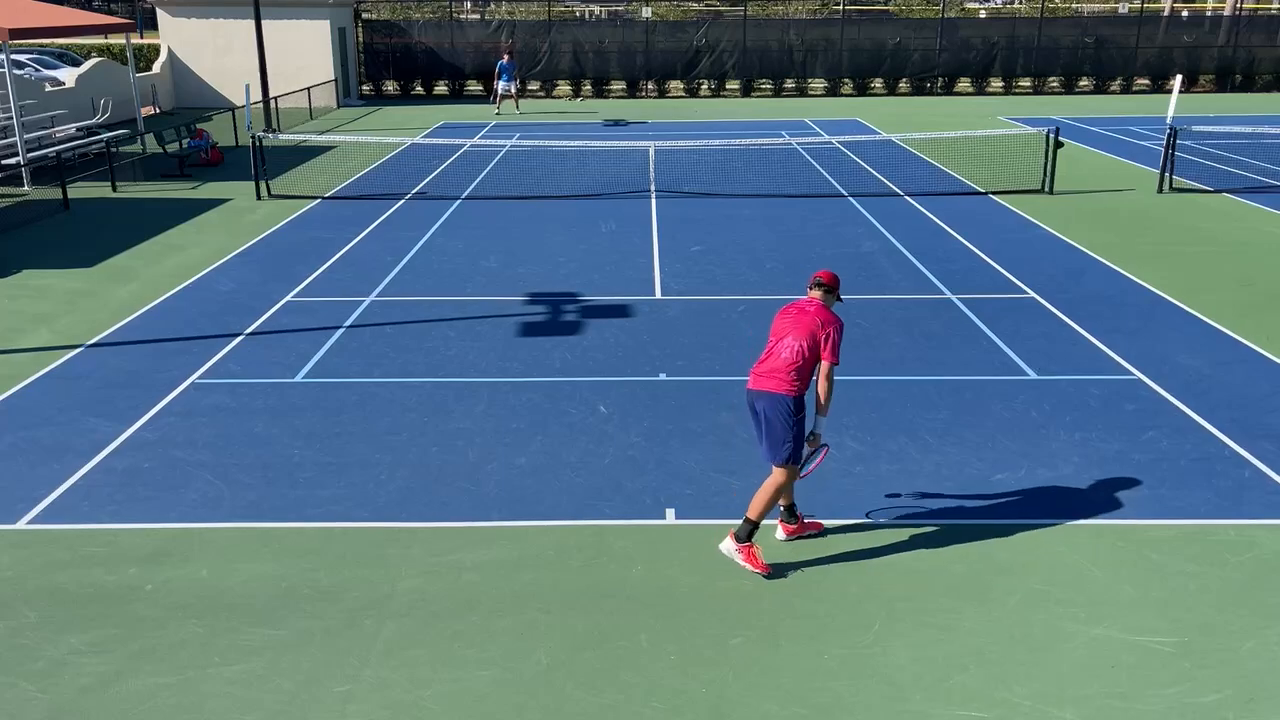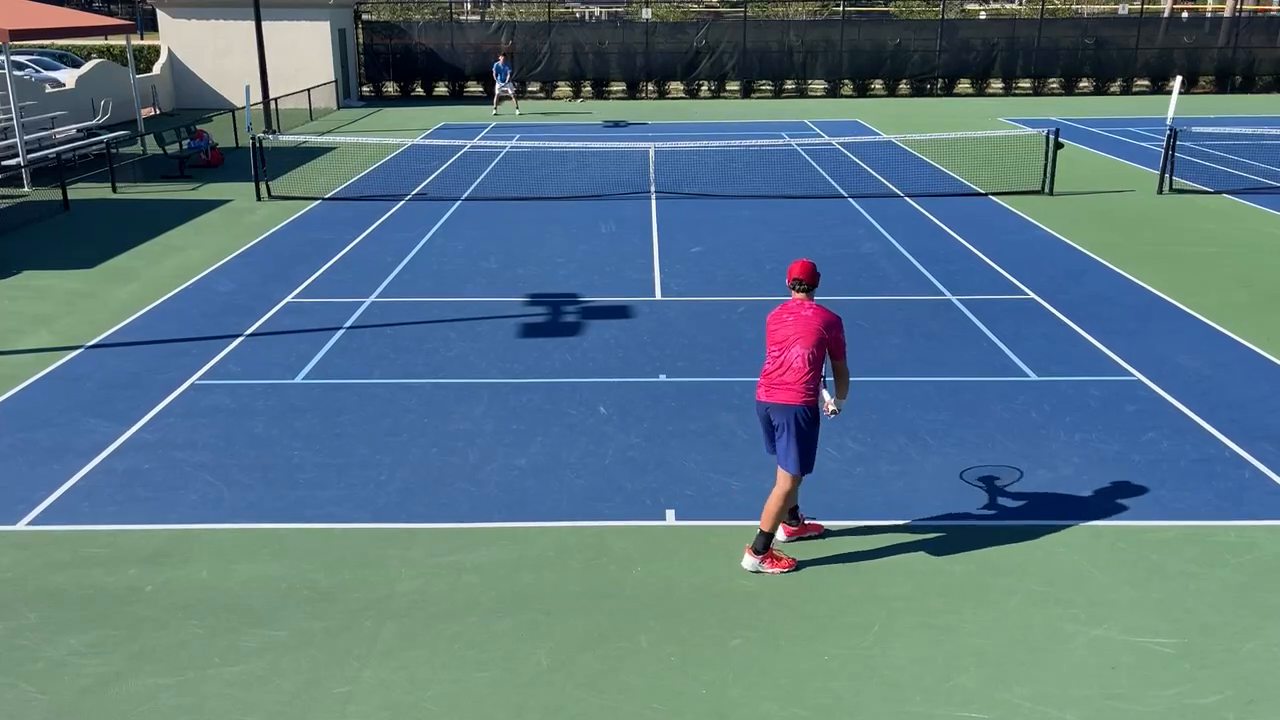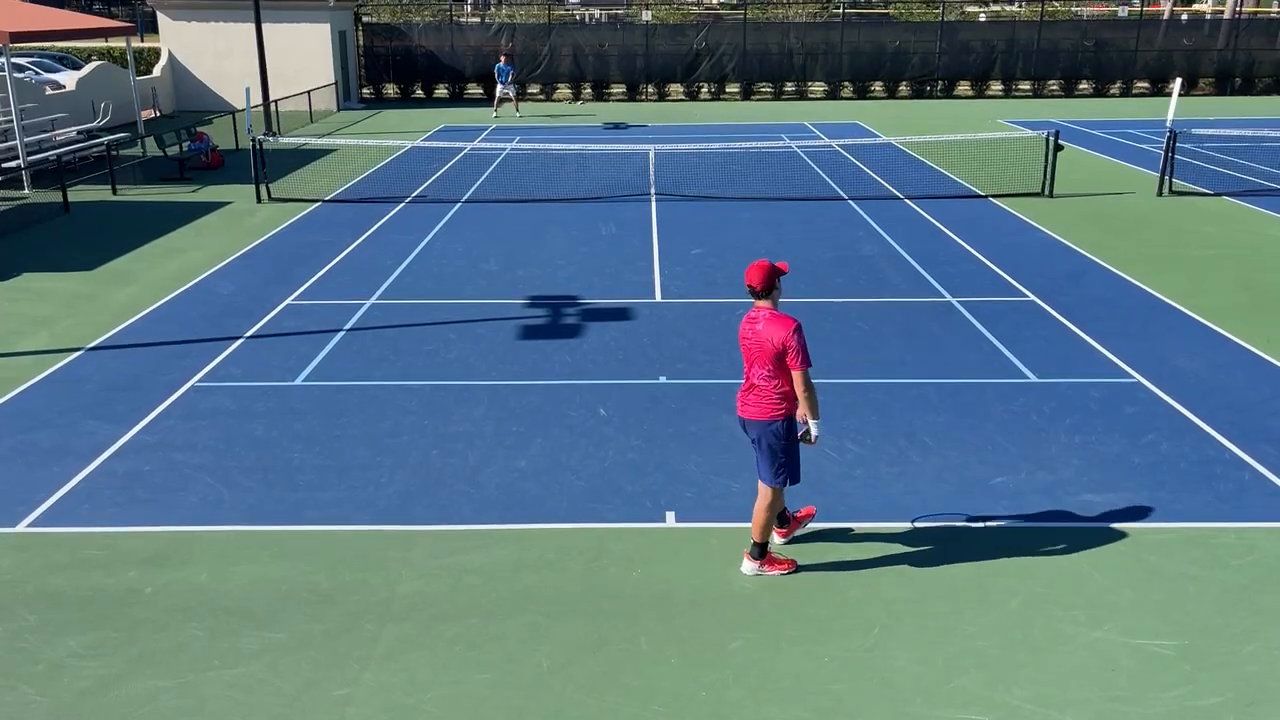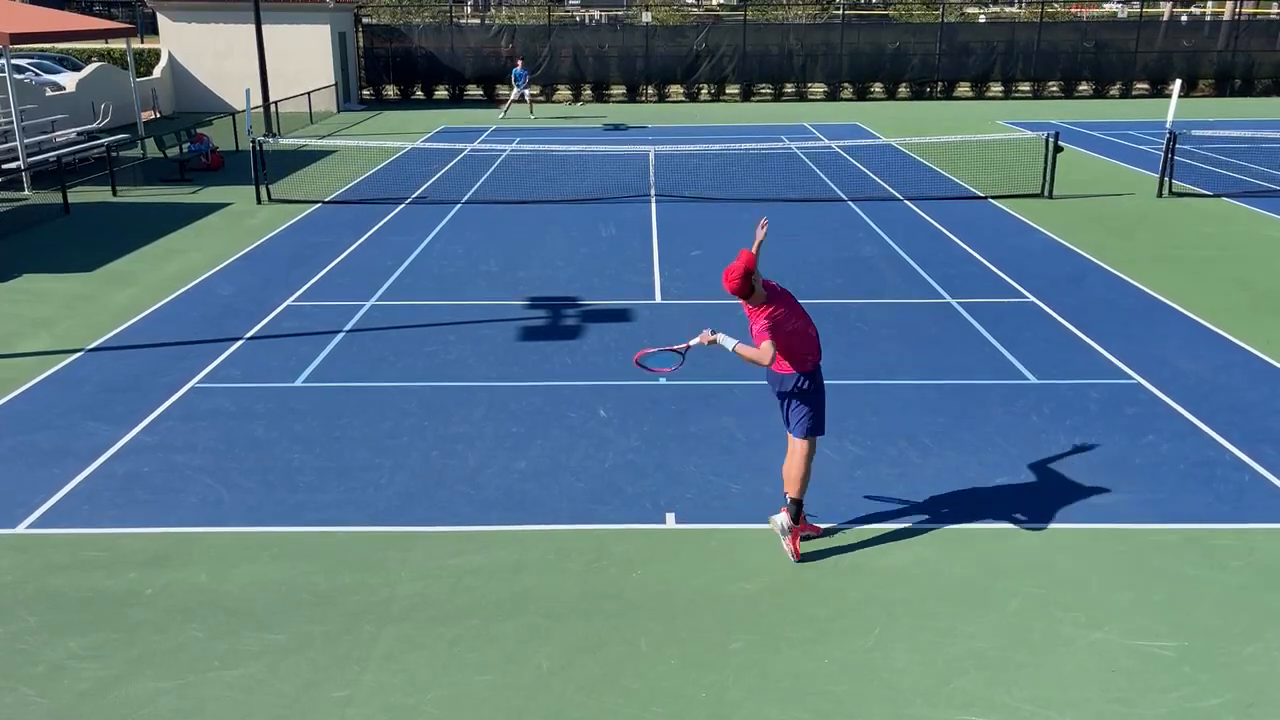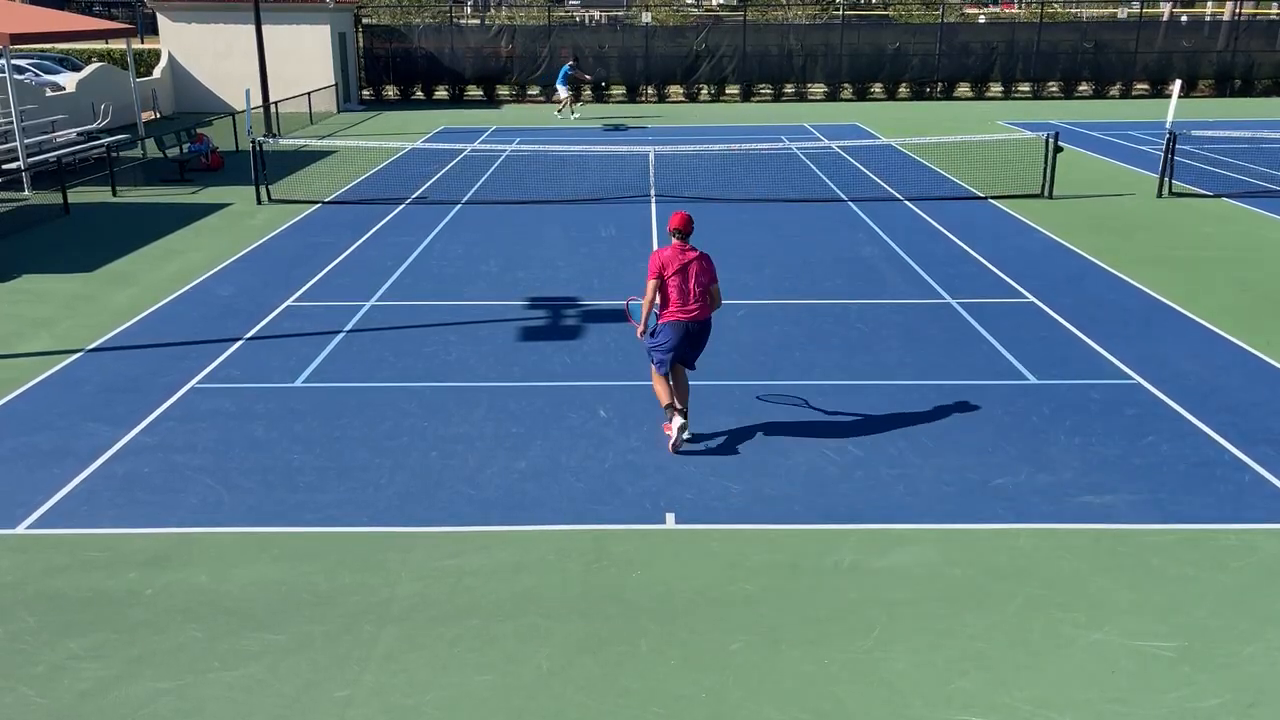
dt=1s
person 1, frame 1
left shoulder: (786, 310)
right shoulder: (831, 321)
right elbow: (825, 377)
right wrist: (819, 425)
left hip: (756, 386)
right hip: (782, 394)
left knee: (787, 457)
right knee: (784, 474)
left ankle: (790, 522)
right ankle: (739, 540)
person 1, frame 2
left shoulder: (774, 316)
right shoulder: (830, 320)
right elbow: (840, 371)
right wrist: (838, 401)
left hip: (765, 398)
right hip: (797, 405)
left knee: (787, 466)
right knee: (788, 479)
left ankle: (791, 523)
right ankle: (757, 553)
person 1, frame 3
left shoulder: (748, 322)
right shoulder: (789, 327)
right elbow: (802, 386)
left wrist: (796, 408)
right wrist: (813, 422)
left hip: (748, 410)
right hip: (772, 417)
left knee: (772, 477)
right knee: (770, 487)
left ankle: (784, 523)
right ankle: (756, 557)
person 1, frame 4
left shoulder: (753, 288)
right shoulder: (764, 319)
left elbow: (744, 265)
right elbow: (768, 357)
left wrist: (757, 243)
right wrist: (725, 340)
left hip: (786, 374)
right hip: (800, 376)
left knee: (798, 444)
right knee: (803, 447)
left ankle: (792, 517)
right ankle: (790, 518)
person 1, frame 5
left shoulder: (659, 256)
right shoulder: (704, 259)
left elbow: (650, 296)
right elbow: (716, 301)
left wrist: (643, 324)
left hip: (673, 324)
right hip: (702, 325)
left knee: (659, 376)
right knee: (678, 370)
left ankle: (675, 418)
right ankle: (681, 420)
